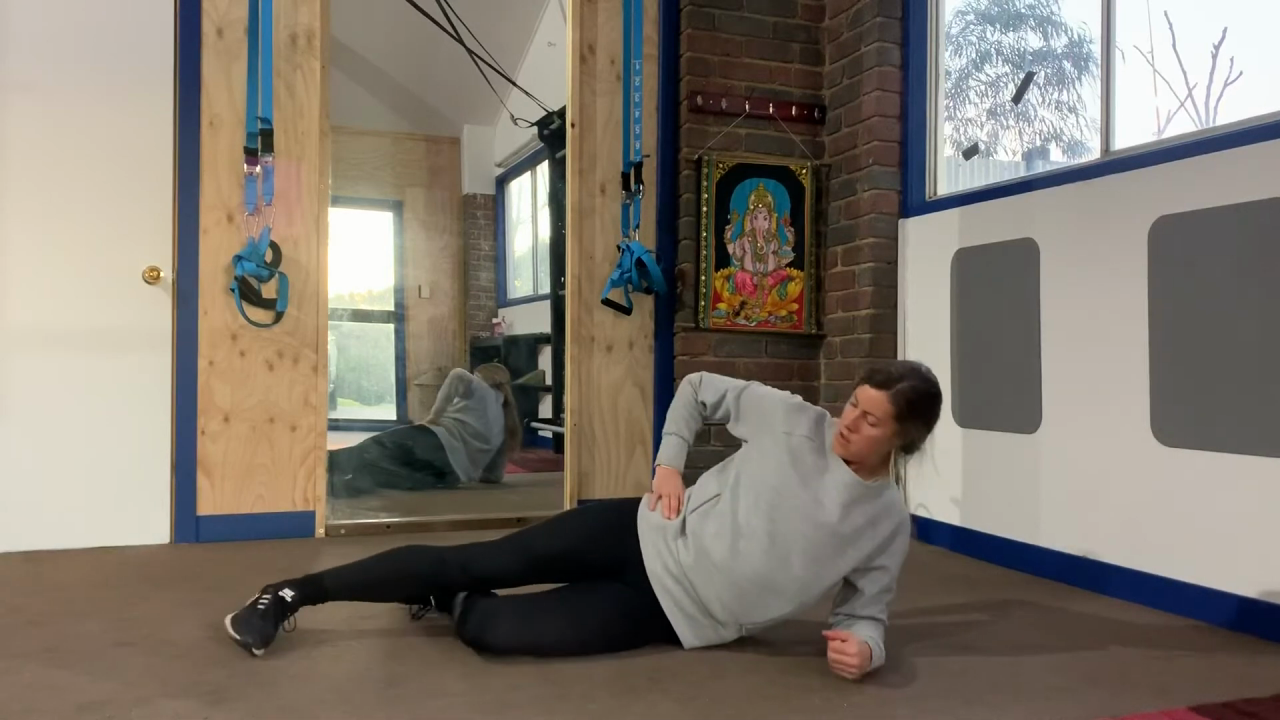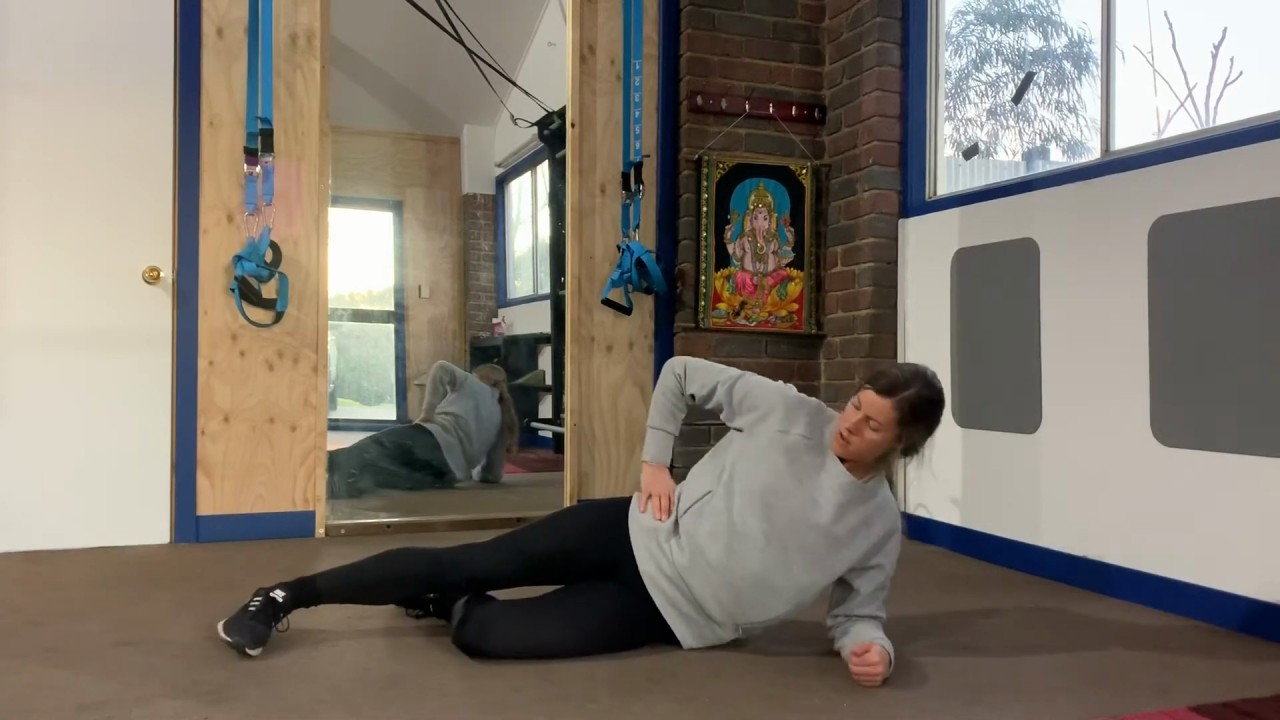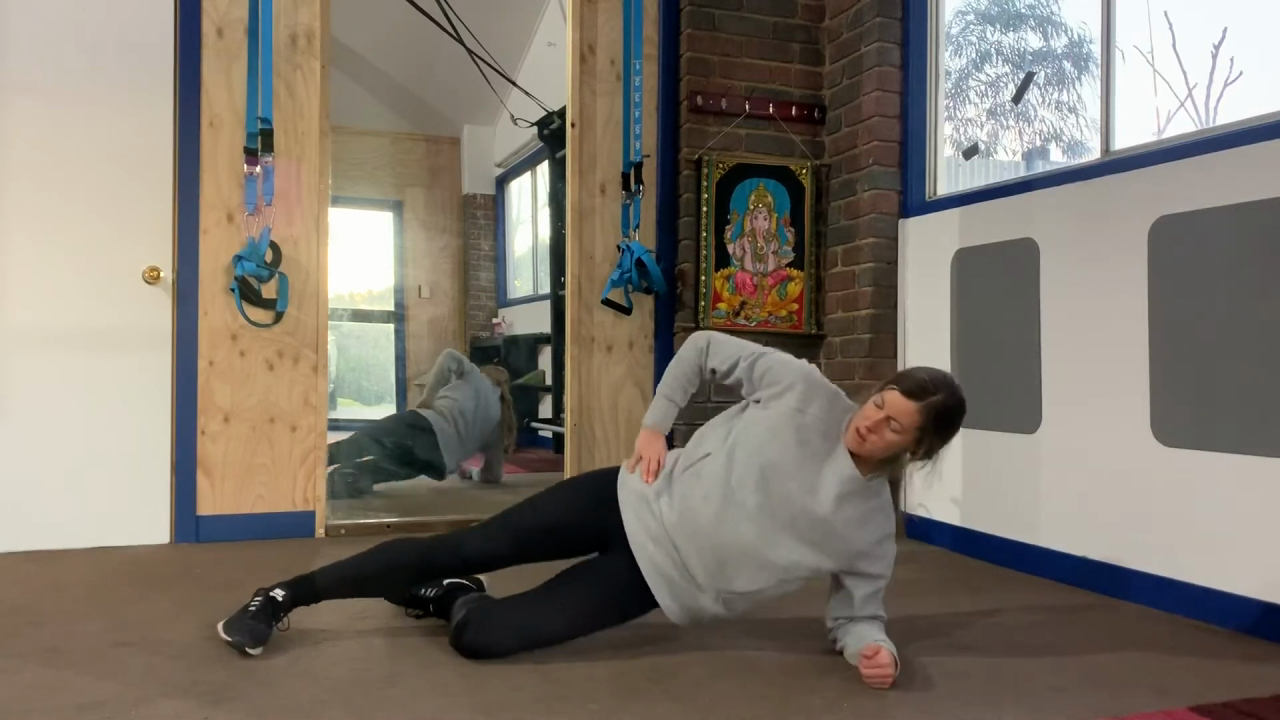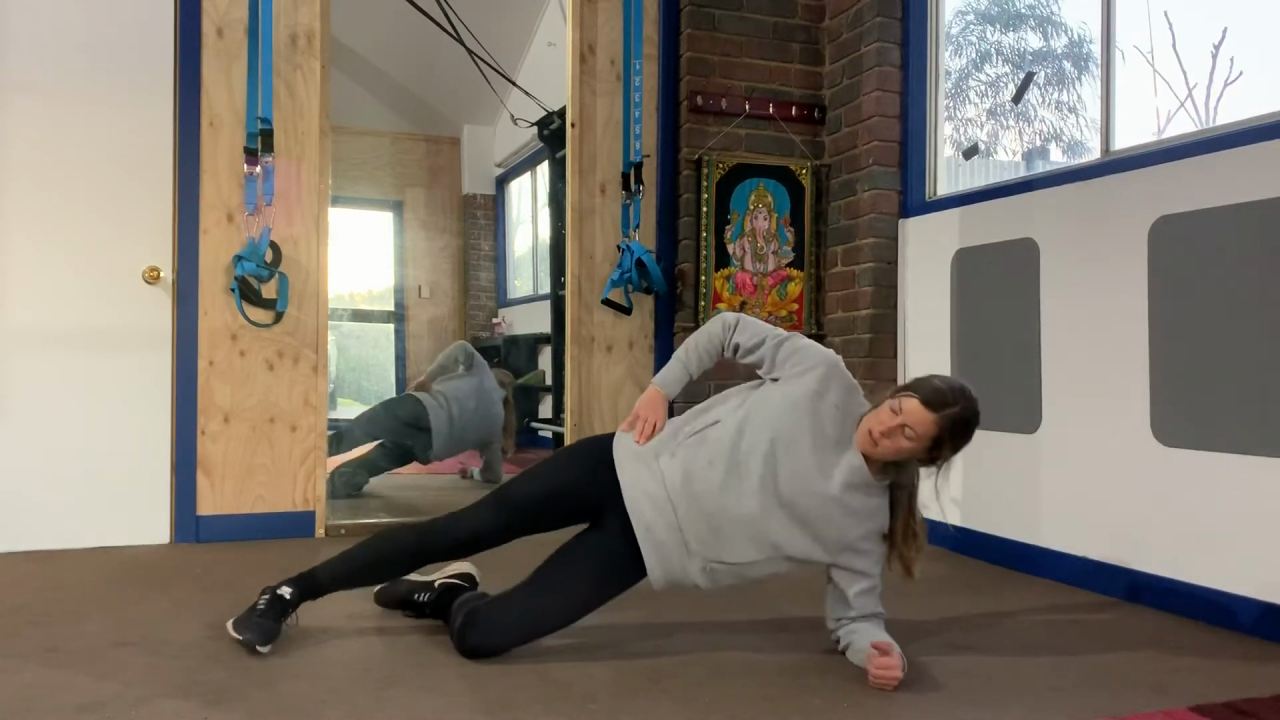
dt=0.3s
person 1, frame 1
left shoulder: (886, 525)
right shoulder: (794, 419)
left elbow: (862, 610)
right elbow: (696, 388)
left wrist: (863, 646)
right wrist: (667, 466)
left hip: (672, 611)
right hip: (646, 536)
left knee: (490, 627)
right knee: (474, 560)
left ankle: (450, 601)
right ankle: (292, 593)
person 1, frame 2
left shoulder: (877, 524)
right shoulder: (789, 410)
left elbow: (856, 611)
right elbow: (680, 373)
left wrist: (871, 647)
right wrist: (654, 461)
left hip: (668, 613)
right hip: (641, 536)
left knee: (484, 633)
right knee: (471, 563)
left ankle: (449, 606)
right ankle: (284, 595)
person 1, frame 3
left shoulder: (869, 525)
right shoulder: (806, 389)
left elbow: (856, 610)
right elbow: (704, 348)
left wrist: (875, 649)
right wrist: (653, 425)
left hip: (656, 573)
right hip: (632, 502)
left knee: (484, 637)
right knee: (465, 547)
left ankle: (450, 600)
right ankle: (284, 596)
person 1, frame 4
left shoulder: (864, 516)
right shoulder: (824, 376)
left elbow: (854, 608)
right elbow: (730, 329)
left wrist: (879, 647)
right wrist: (660, 388)
left hip: (647, 542)
right hip: (631, 468)
left knee: (483, 636)
right knee: (467, 527)
left ankle: (448, 596)
right ankle: (291, 592)
person 2, frame 1
left shoulder: (480, 390)
right shoulder: (504, 424)
left elbow: (459, 375)
right elbow: (494, 475)
left wrist: (434, 415)
right wrist: (472, 471)
left hip: (432, 439)
right hip: (448, 471)
left knee: (367, 453)
person 2, frame 2
left shoulder: (473, 385)
right shoulder: (501, 420)
left elbow: (441, 368)
right elbow: (493, 475)
left wrist: (427, 413)
right wrist: (470, 470)
left hip: (428, 438)
right hip: (445, 471)
left knee: (362, 453)
person 2, frame 3
left shoulder: (475, 378)
right shoulder: (498, 418)
left elbow: (450, 356)
right elbow: (493, 475)
left wrist: (428, 396)
right wrist: (471, 472)
left hip: (424, 422)
right hip: (437, 456)
left knee: (354, 446)
right ankle: (346, 479)
person 2, frame 4
left shoulder: (482, 374)
right shoulder: (496, 418)
left elbow: (462, 348)
right elbow: (493, 475)
left wrist: (427, 378)
right wrist: (474, 473)
left hip: (417, 407)
right hip: (425, 440)
left knee: (349, 437)
right ankle: (343, 478)
